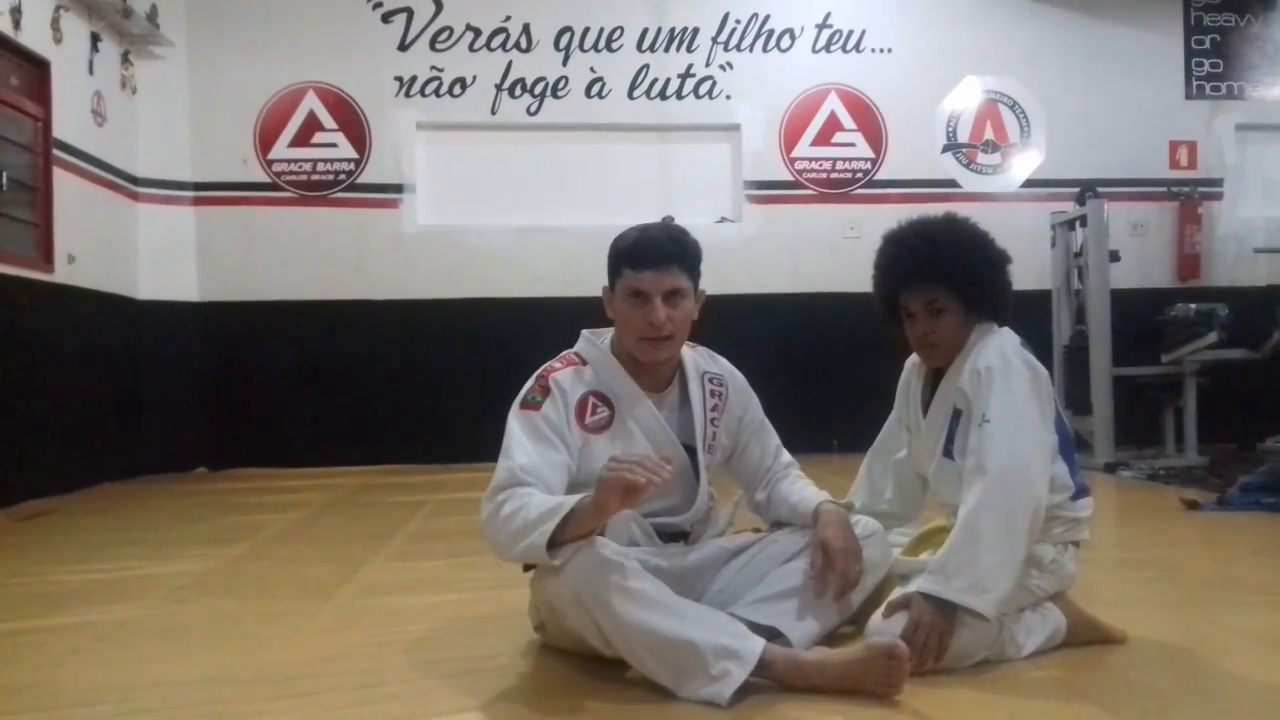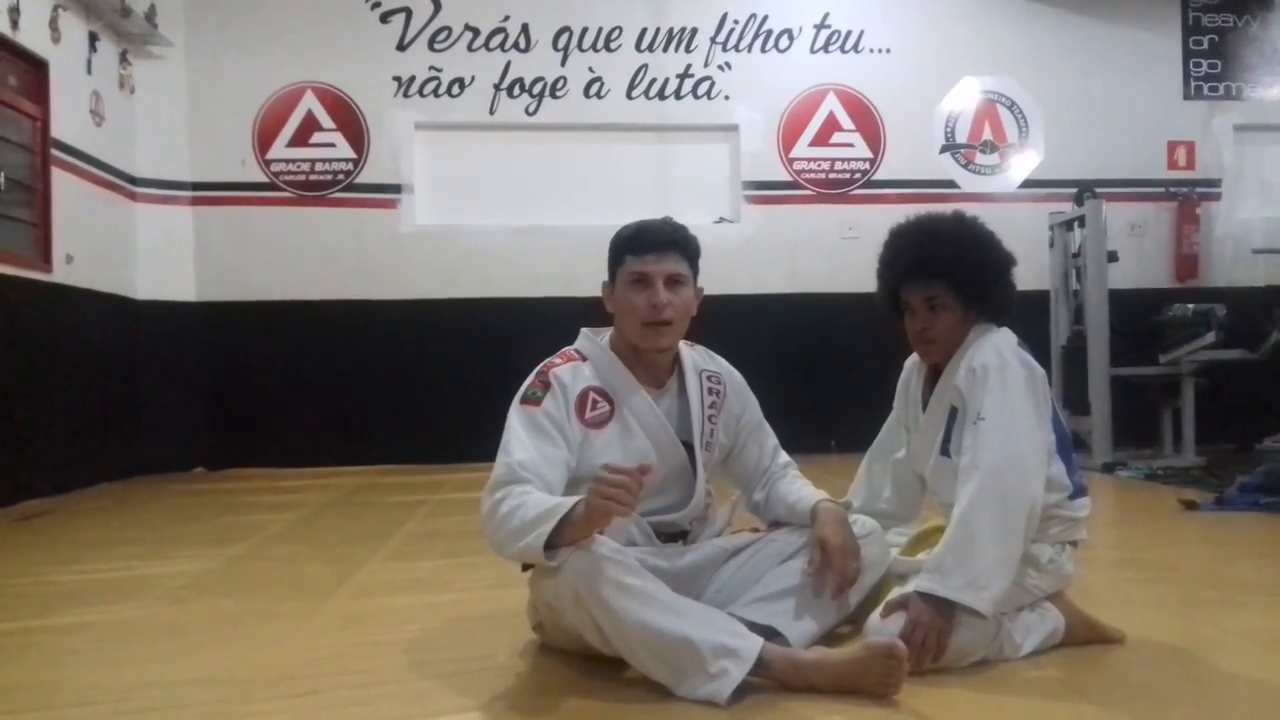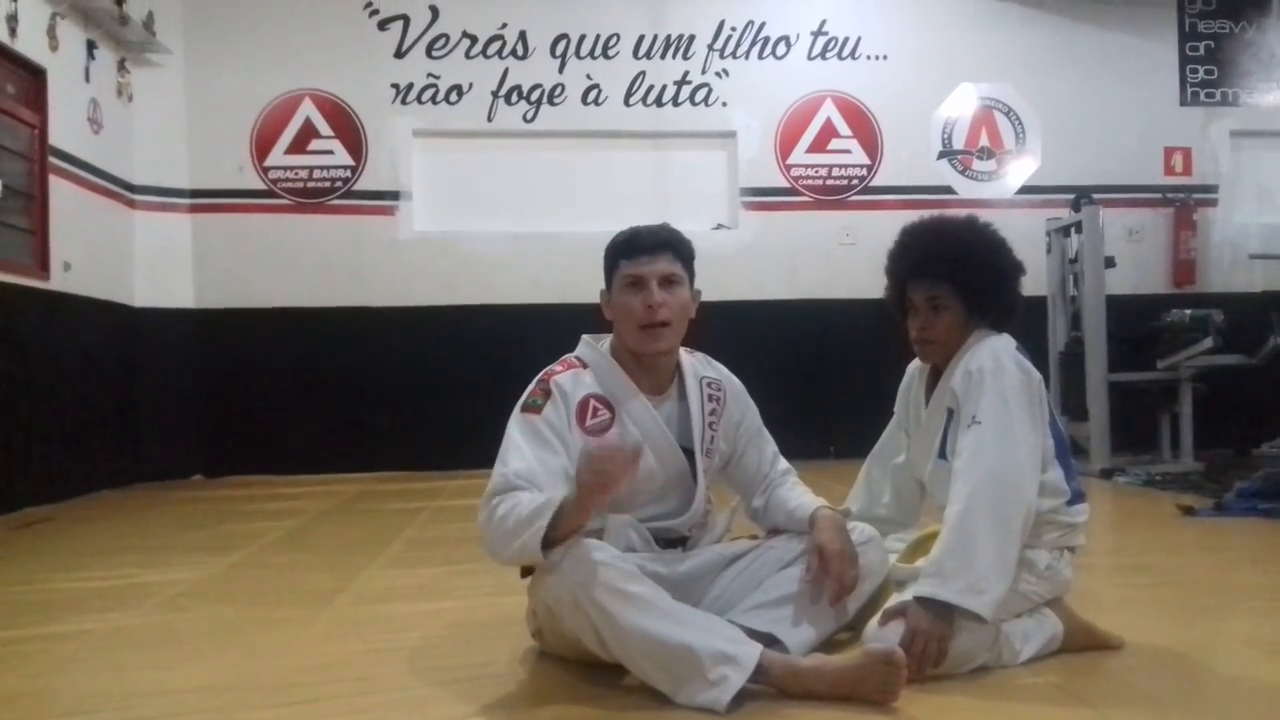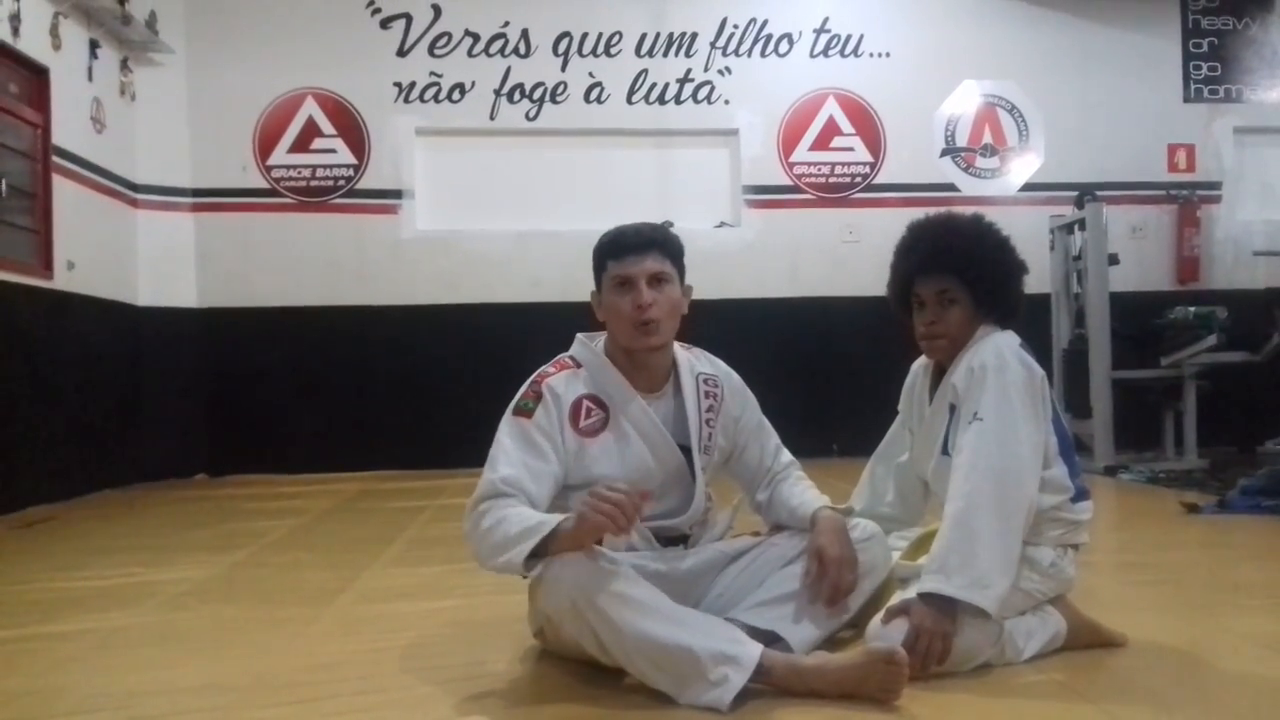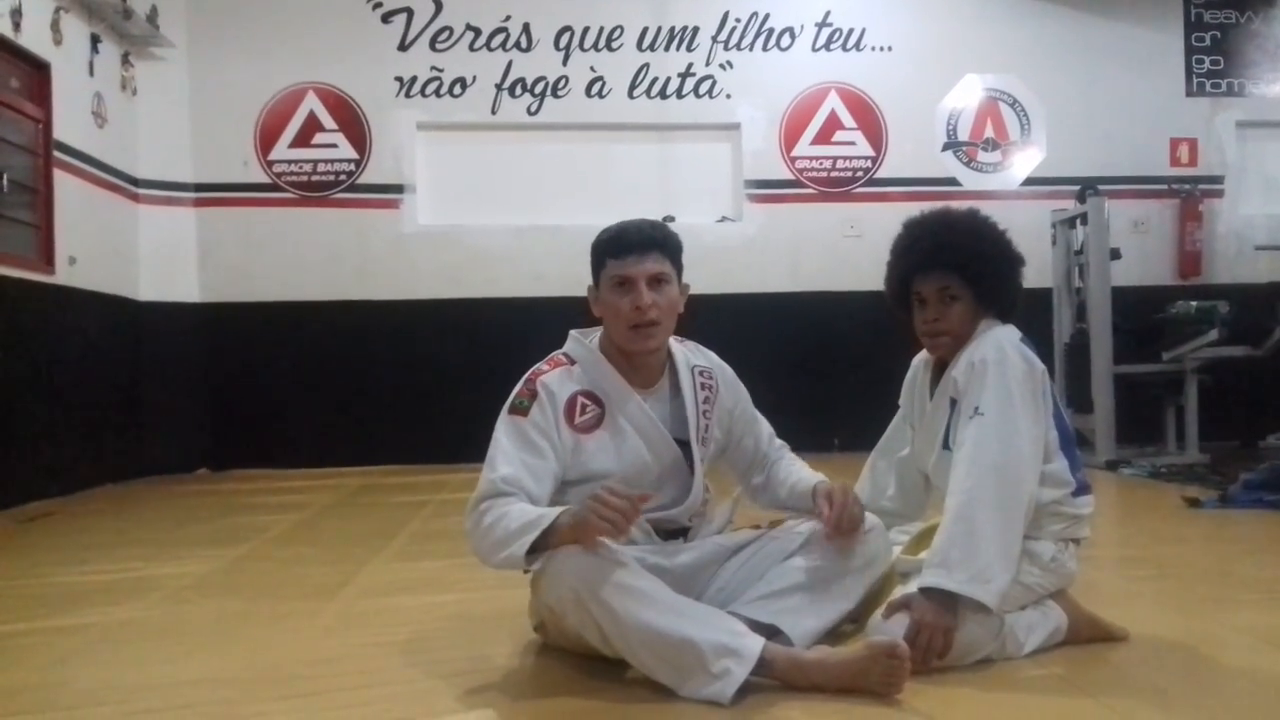
dt=0.4s
person 1, frame 1
left shoulder: (718, 381)
right shoulder: (559, 388)
left elbow: (773, 475)
right elbow: (507, 519)
left wrist: (827, 512)
right wrist: (595, 507)
left hip: (698, 569)
right hip: (603, 581)
left knee: (865, 540)
right knee: (577, 569)
left ankle: (724, 642)
right ankle: (792, 664)
person 1, frame 2
left shoulder: (716, 380)
right shoulder: (559, 384)
left elbow: (771, 475)
right elbow: (507, 514)
left wrist: (825, 510)
right wrist: (584, 513)
left hip: (696, 569)
right hip: (603, 582)
left knee: (863, 540)
right knee: (576, 570)
left ankle: (722, 640)
right ankle: (790, 663)
person 1, frame 3
left shoulder: (716, 386)
right shoulder: (561, 390)
left elbow: (770, 482)
right elbow: (502, 528)
left wrist: (823, 518)
right wrist: (581, 499)
left hip: (694, 574)
right hip: (598, 591)
left knee: (861, 546)
right knee: (572, 569)
left ankle: (715, 648)
right ankle: (786, 669)
person 1, frame 4
left shoulder: (714, 381)
right shoulder: (555, 392)
left elbow: (774, 474)
right elbow: (488, 525)
left wrist: (826, 518)
right wrist: (573, 527)
left hip: (698, 573)
right hip: (598, 590)
left knee: (864, 543)
right knee: (568, 578)
left ankle: (718, 644)
right ankle: (792, 669)
person 1, frame 5
left shoulder: (706, 374)
right shoulder: (550, 389)
left elbow: (764, 459)
right elbow: (489, 523)
left wrist: (820, 492)
right wrist: (570, 523)
left hip: (696, 565)
right hip: (601, 579)
left knee: (862, 537)
right knee: (571, 572)
left ankle: (728, 639)
right ankle: (792, 662)
person 2, frame 1
left shoulder: (1001, 367)
right shoulder: (919, 371)
left elbow: (1004, 492)
right elbow: (892, 468)
left wrist: (946, 593)
left hip: (1032, 543)
right hip: (976, 536)
left knee: (895, 637)
left ankle: (1056, 620)
right ankle: (1031, 610)
person 2, frame 2
left shoulder: (997, 366)
right shoulder: (918, 370)
left elbow: (998, 490)
right elbow: (892, 469)
left wrist: (944, 593)
left hip: (1031, 543)
right hip: (976, 537)
left knee: (895, 636)
left ankle: (1054, 620)
right ankle: (1028, 611)
person 2, frame 3
left shoulder: (995, 370)
right shoulder: (921, 374)
left elbow: (989, 493)
right elbow: (891, 474)
left wrist: (941, 598)
left hip: (1028, 549)
right hip: (978, 543)
left knee: (893, 643)
left ankle: (1052, 626)
right ankle: (1029, 616)
person 2, frame 4
left shoulder: (998, 366)
right shoulder: (924, 373)
left elbow: (988, 488)
right elbow: (895, 474)
left wrist: (943, 594)
left hip: (1032, 547)
right hip: (980, 540)
left knee: (897, 640)
left ankle: (1057, 623)
right ankle: (1031, 612)
person 2, frame 5
left shoulder: (999, 360)
right shoulder: (925, 368)
left elbow: (989, 484)
right elbow: (896, 468)
left wrist: (946, 589)
left hip: (1033, 541)
right hip: (981, 536)
left knee: (898, 635)
left ankle: (1057, 617)
right ankle: (1033, 607)
